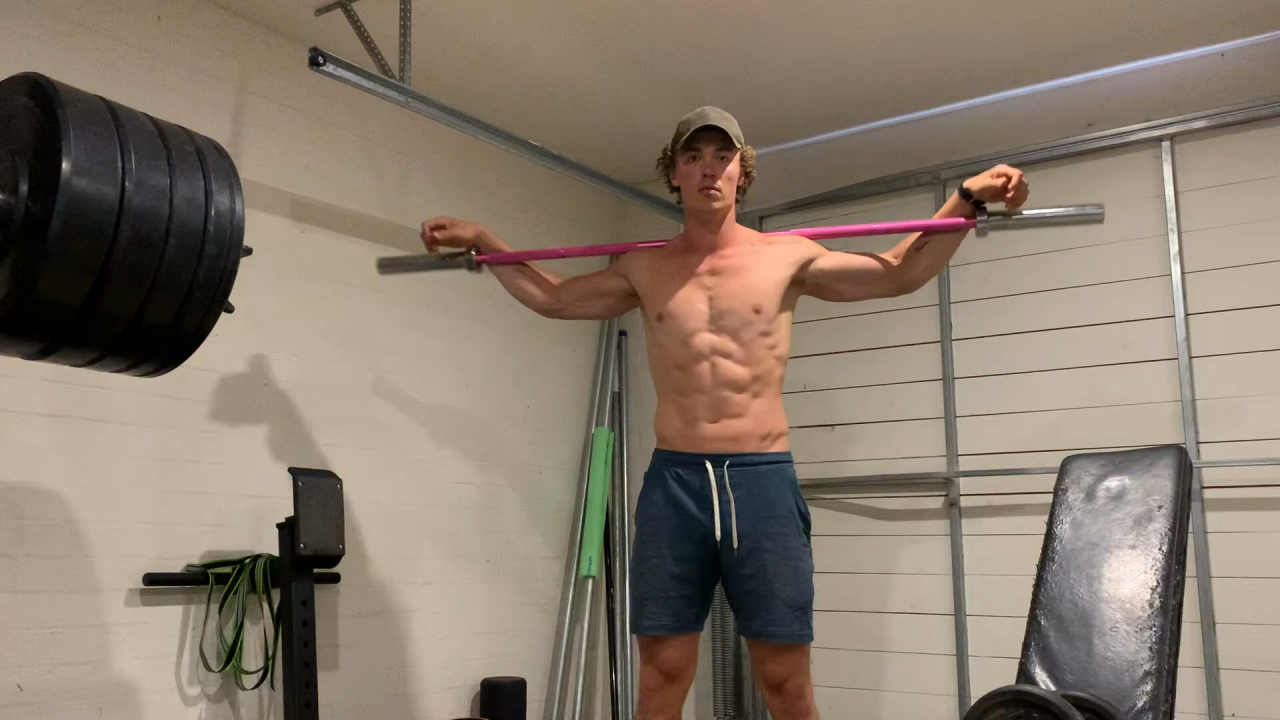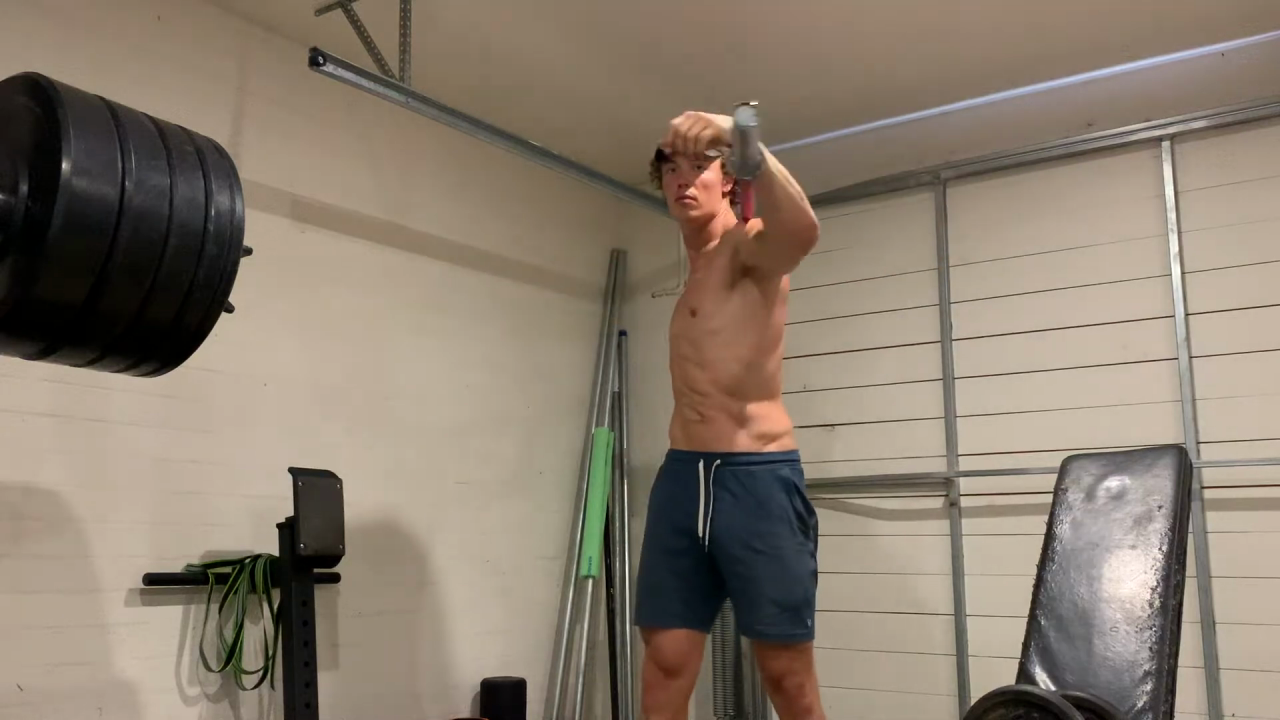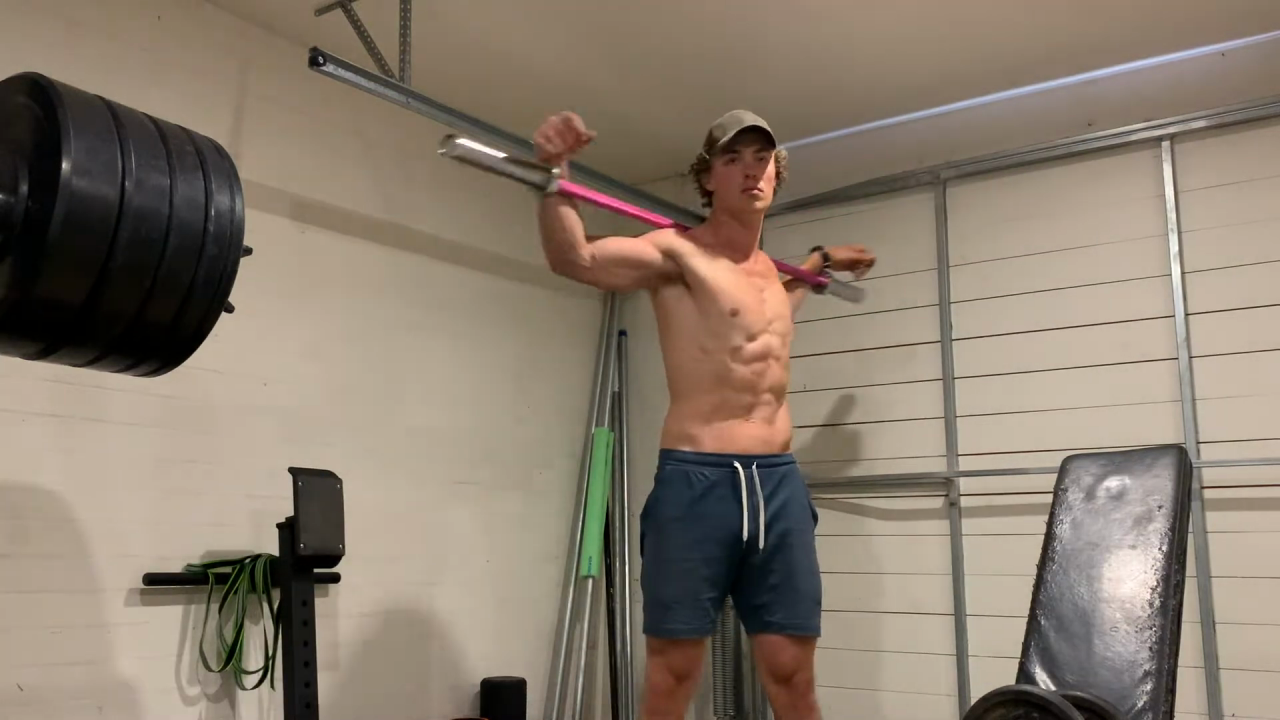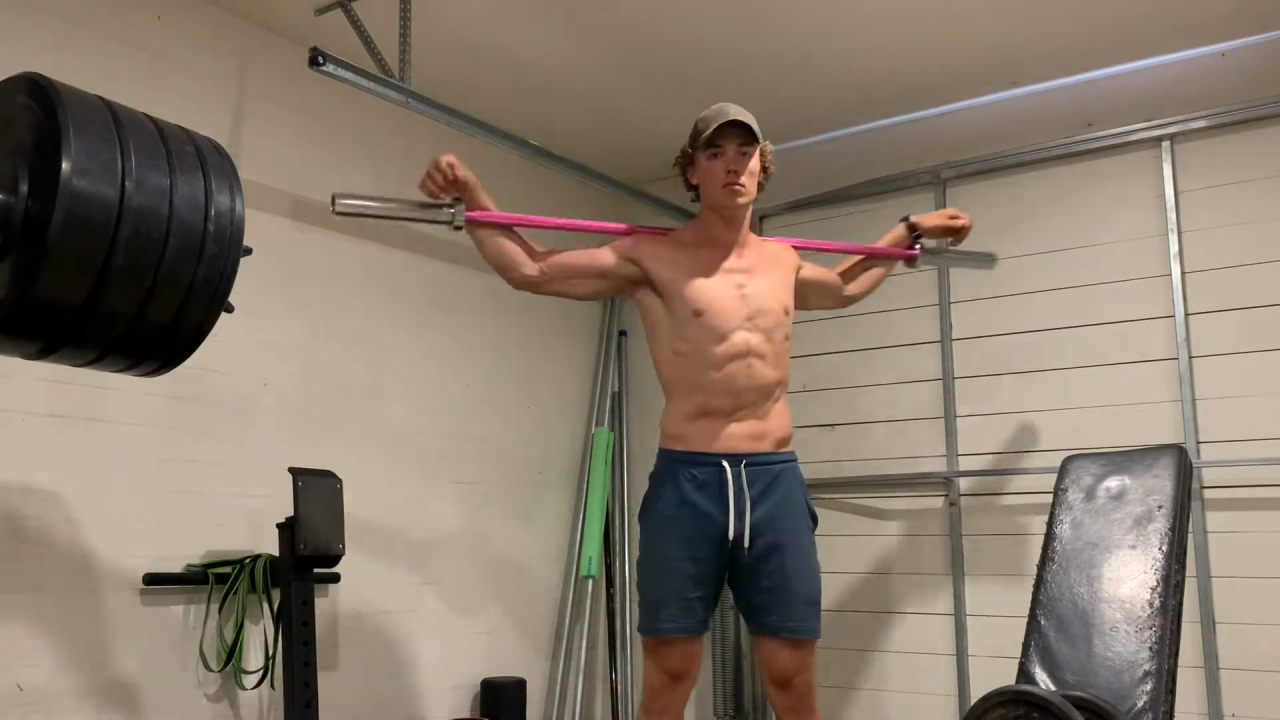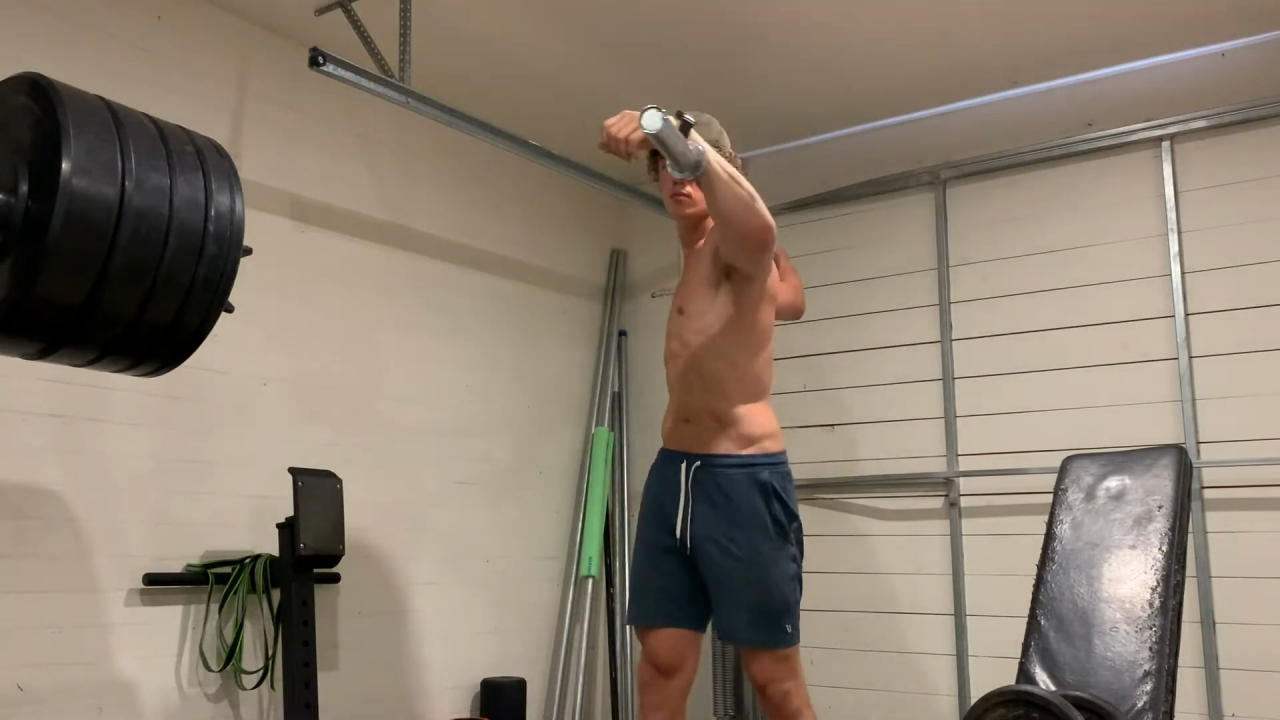
dt=1s
person 1, frame 1
left shoulder: (785, 255)
right shoulder: (645, 268)
left elbow: (903, 272)
right elbow: (554, 296)
left wrist: (966, 200)
right wrist: (484, 243)
left hip: (762, 481)
right hip: (674, 482)
right knee: (664, 667)
person 1, frame 2
left shoulder: (747, 244)
right shoulder: (707, 268)
left elbow: (800, 230)
left wrist: (737, 138)
left hip: (759, 479)
right hip: (682, 479)
right knee: (666, 667)
person 1, frame 3
left shoulder: (771, 271)
right shoulder: (675, 250)
right elbow: (570, 257)
left wrist: (821, 265)
right wrist: (553, 169)
left hip: (779, 484)
right hip: (694, 482)
person 1, frame 4
left shoulder: (780, 261)
right shoulder: (652, 255)
left elbow: (842, 287)
right elbow: (531, 271)
left wrist: (911, 231)
right wrist: (470, 197)
left hip: (774, 481)
right hip: (684, 483)
person 1, frame 5
left shoulder: (735, 246)
right shoulder: (702, 264)
left elbow: (755, 226)
right elbow: (789, 297)
left wrist: (680, 138)
left hip: (743, 479)
right hip: (673, 475)
right knee: (662, 665)
